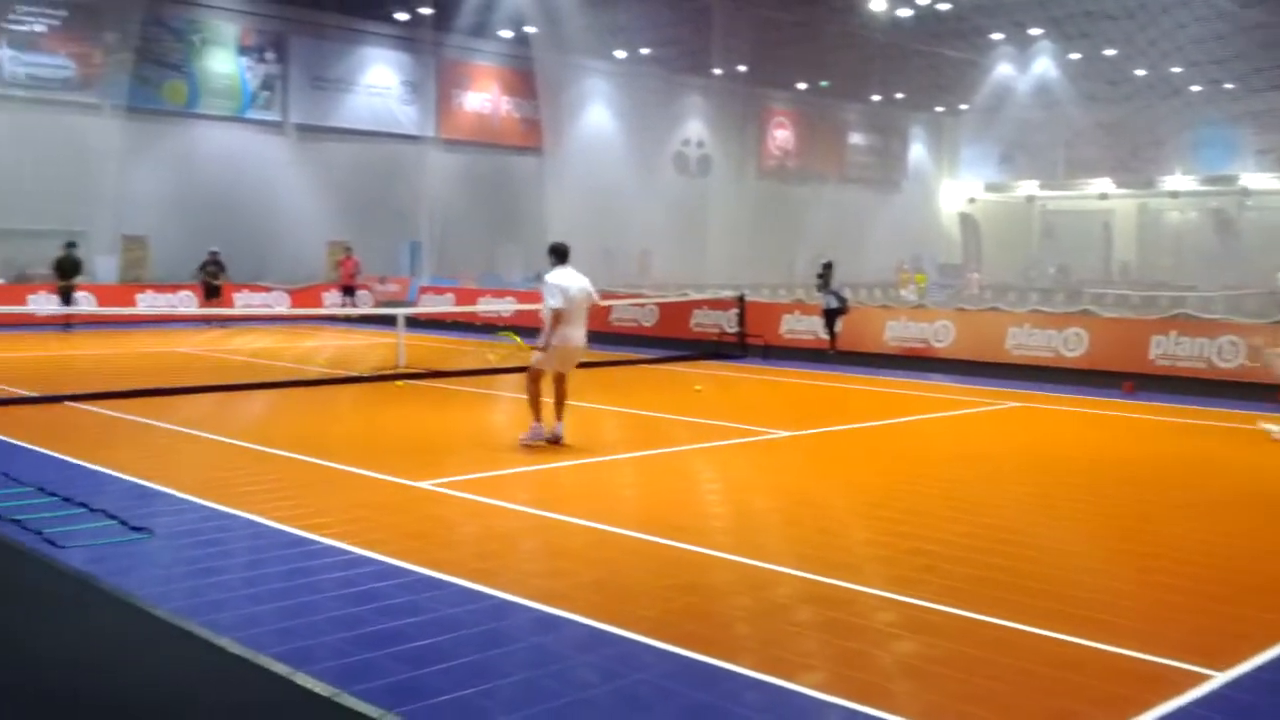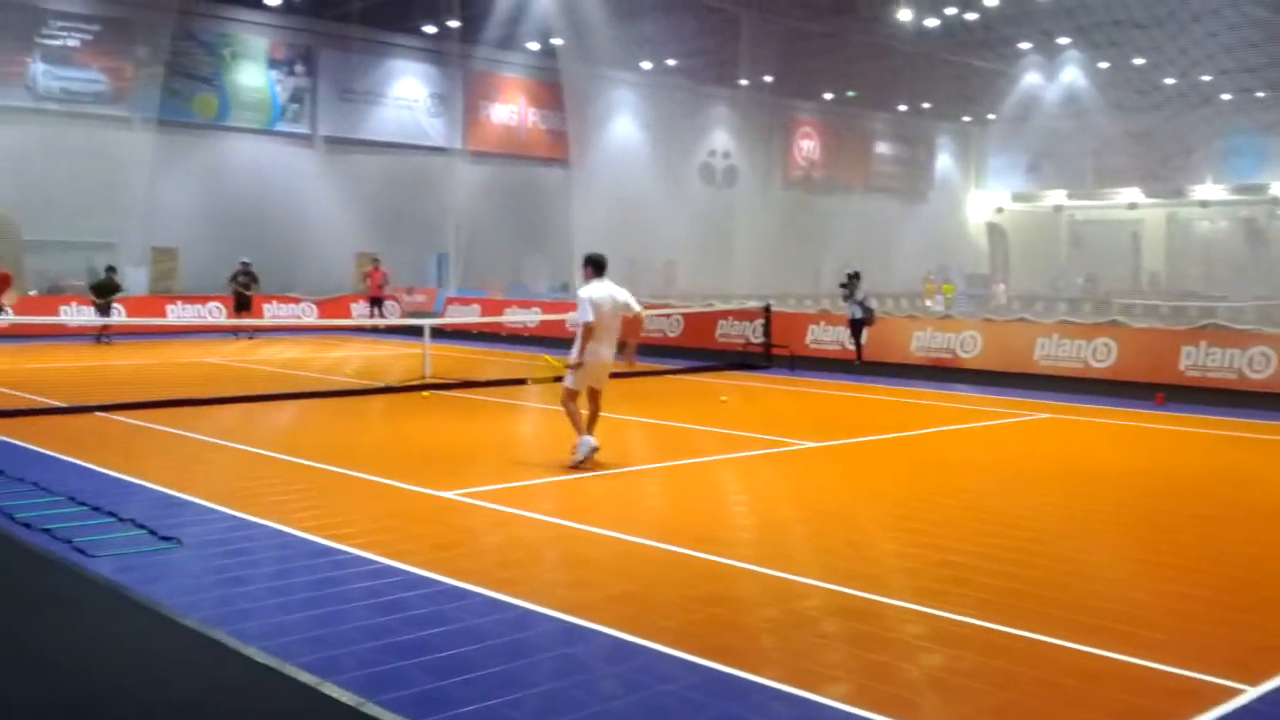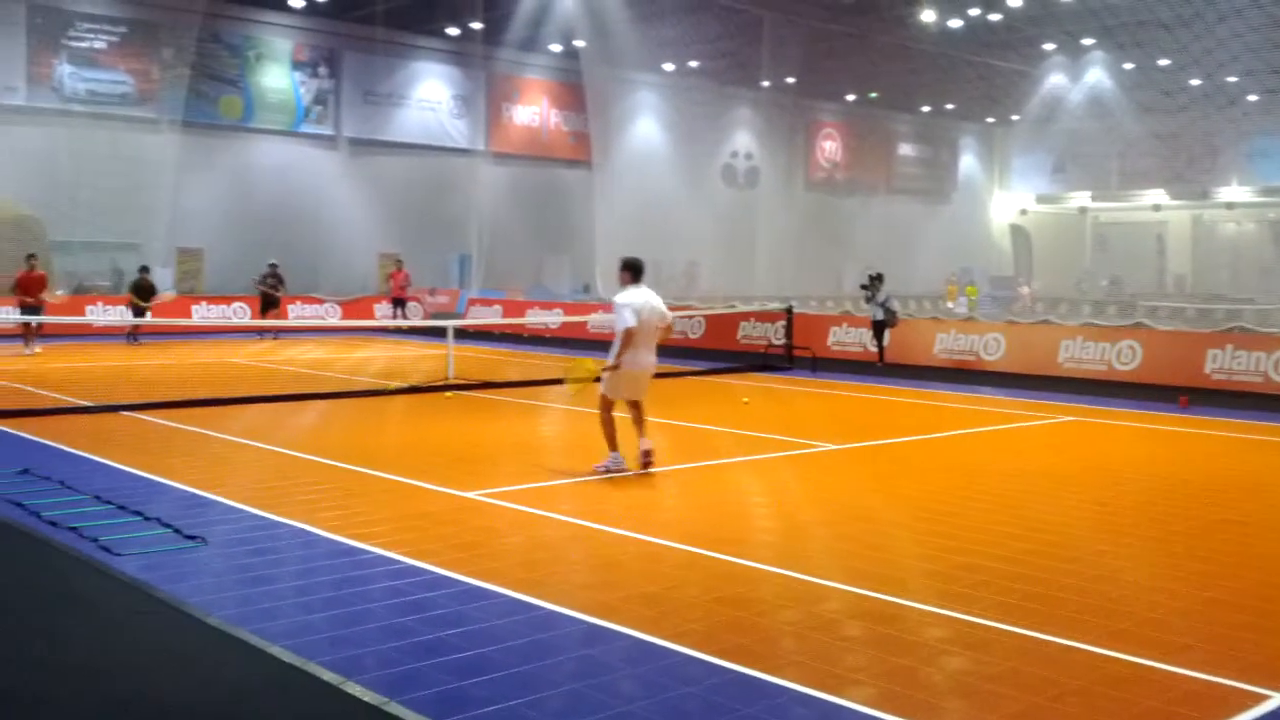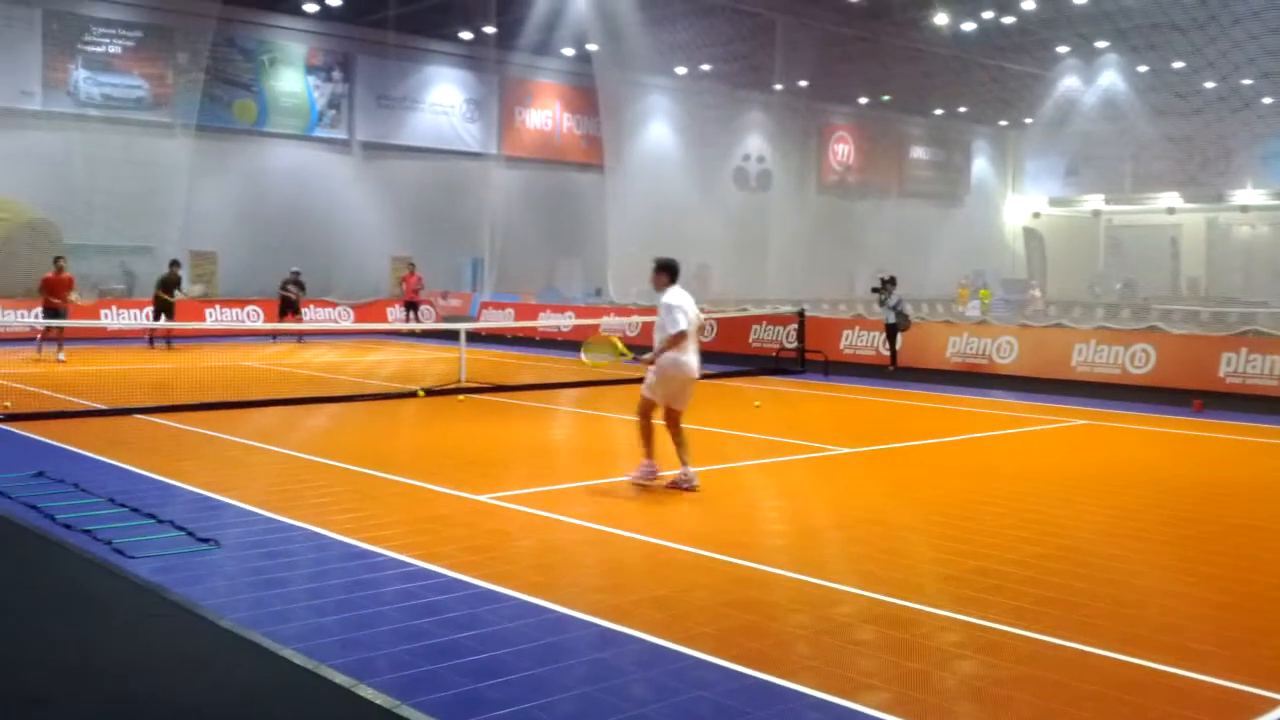
dt=0.2s
person 1, frame 1
left shoulder: (551, 279)
right shoulder: (582, 280)
left elbow: (557, 312)
right elbow: (594, 305)
left wrist: (546, 340)
left hip: (557, 340)
right hip: (577, 341)
left knee: (533, 378)
right knee: (560, 381)
left ankle: (537, 427)
right ankle: (557, 429)
person 1, frame 2
left shoulder: (585, 293)
right shoulder: (620, 293)
left elbow: (588, 326)
right elbow: (637, 318)
left wrist: (579, 357)
right wrist: (631, 349)
left hip: (586, 355)
right hip: (607, 355)
left knee: (568, 399)
right knee: (594, 395)
left ankle: (585, 441)
right ankle: (587, 439)
person 1, frame 3
left shoulder: (623, 299)
right shoulder: (654, 299)
left elbow: (628, 331)
right elbow: (667, 327)
left wrist: (616, 360)
left hip: (624, 363)
right hip: (647, 364)
left knee: (605, 408)
right knee: (635, 404)
left ankle: (615, 458)
right ankle: (644, 443)
person 1, frame 4
left shoulder: (669, 300)
right shoulder: (685, 298)
left elbow: (680, 334)
right elbow: (693, 329)
left wrist: (655, 355)
left hip: (670, 366)
right hip: (689, 368)
left knee: (644, 411)
right knee: (673, 421)
left ankle: (649, 465)
right ankle: (687, 472)
